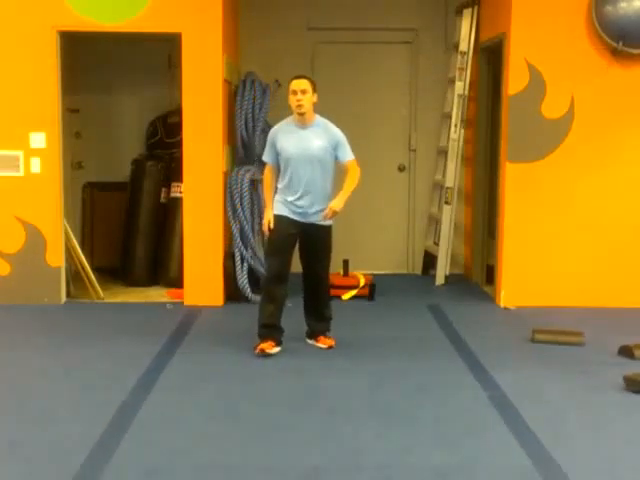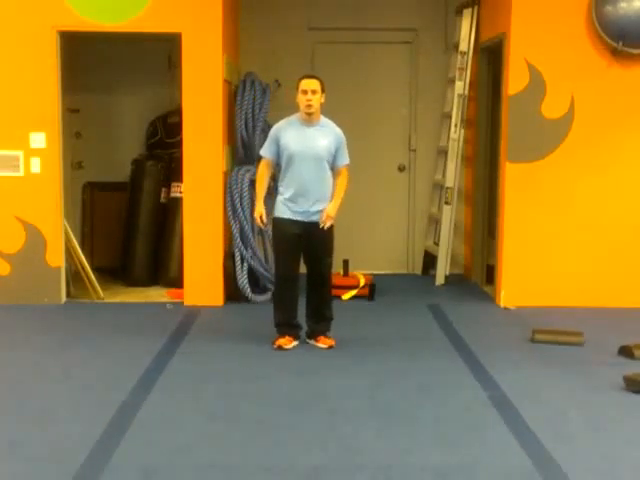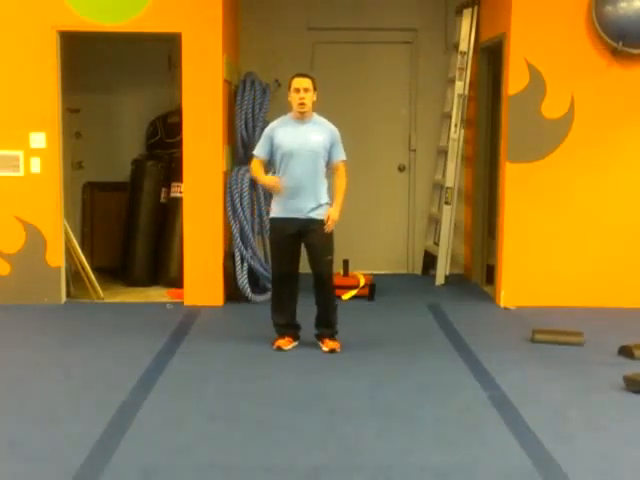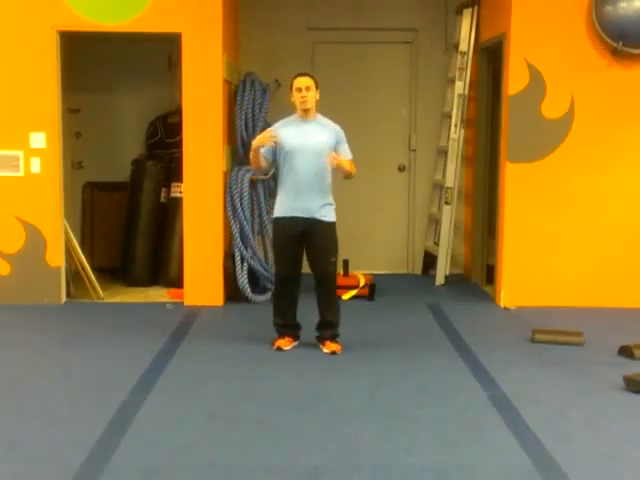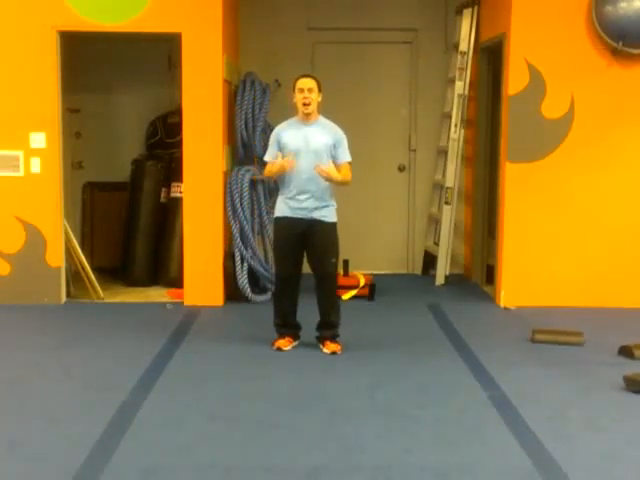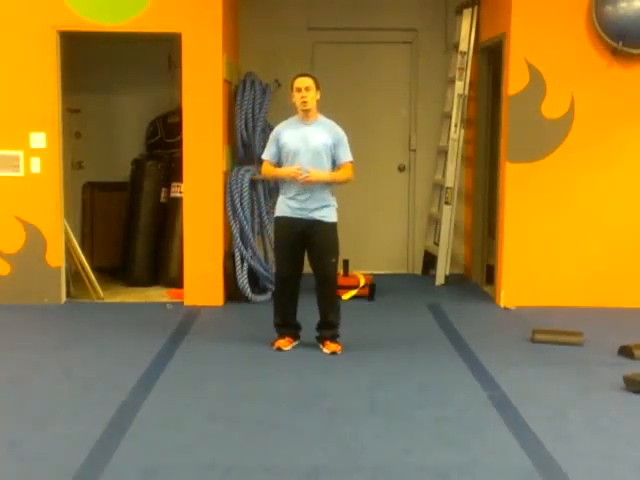
dt=0.3s
person 1, frame 1
left shoulder: (331, 133)
right shoulder: (277, 133)
left elbow: (353, 170)
right elbow: (270, 172)
left wrist: (340, 199)
right wrist: (267, 209)
left hip: (319, 217)
right hip: (285, 213)
left knee: (317, 277)
right knee: (275, 273)
left ankle: (318, 331)
right ankle: (269, 336)
person 1, frame 2
left shoulder: (334, 134)
right shoulder: (280, 129)
left elbow: (341, 175)
right elbow: (265, 167)
left wrist: (334, 205)
right wrist: (259, 203)
left hip: (320, 217)
right hip: (285, 216)
left knee: (320, 275)
right knee: (285, 275)
left ankle: (319, 330)
right ankle: (287, 331)
person 1, frame 3
left shoulder: (329, 131)
right shoulder: (275, 129)
left elbow: (339, 171)
right elbow: (256, 163)
left wrist: (337, 206)
right wrist: (264, 178)
left hip: (318, 215)
right hip: (283, 215)
left knee: (324, 274)
right knee: (283, 275)
left ankle: (327, 333)
right ankle: (286, 332)
person 1, frame 4
left shoulder: (333, 131)
right shoulder: (279, 129)
left elbow: (350, 170)
right elbow: (260, 167)
left wrist: (344, 164)
right wrist: (255, 149)
left hip: (322, 215)
right hip: (286, 214)
left knee: (326, 275)
right knee: (285, 275)
left ankle: (328, 335)
right ankle: (286, 332)
person 1, frame 5
left shoulder: (334, 132)
right shoulder: (281, 132)
left elbow: (346, 174)
right elbow: (268, 173)
left wrist: (334, 175)
right wrist: (275, 169)
left hip: (323, 216)
right hip: (287, 215)
left knee: (327, 276)
right knee: (285, 276)
left ankle: (328, 334)
right ankle: (287, 332)
person 1, frame 6
left shoulder: (333, 131)
right shoulder: (281, 131)
left elbow: (348, 173)
right elbow: (265, 170)
left wrist: (323, 177)
right wrist: (283, 173)
left hip: (323, 216)
right hip: (288, 215)
left knee: (326, 276)
right knee: (286, 276)
left ankle: (328, 335)
right ankle: (287, 332)
